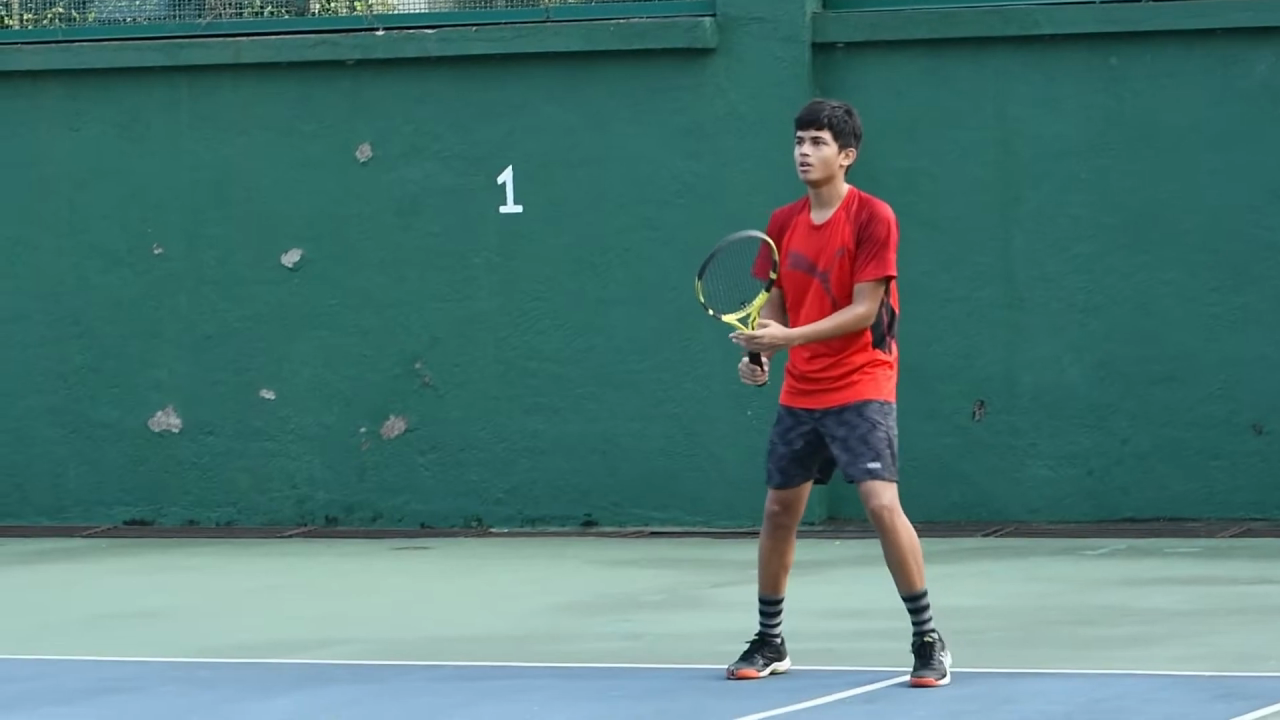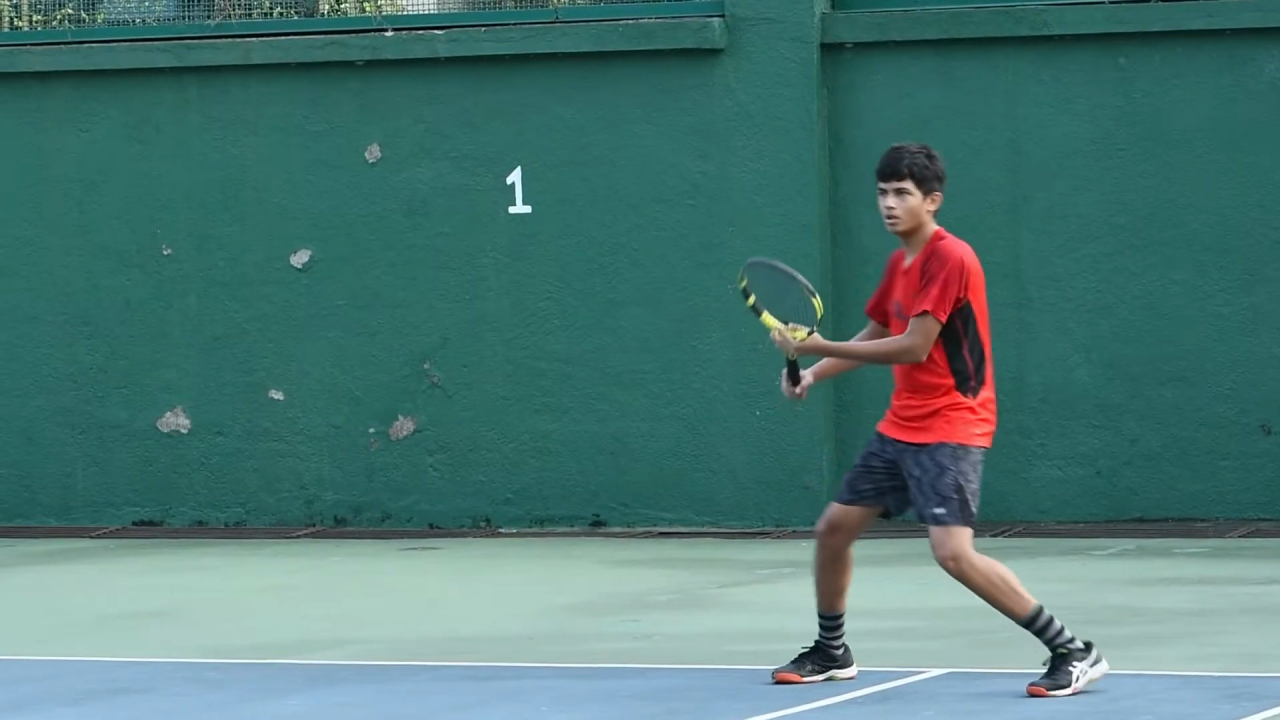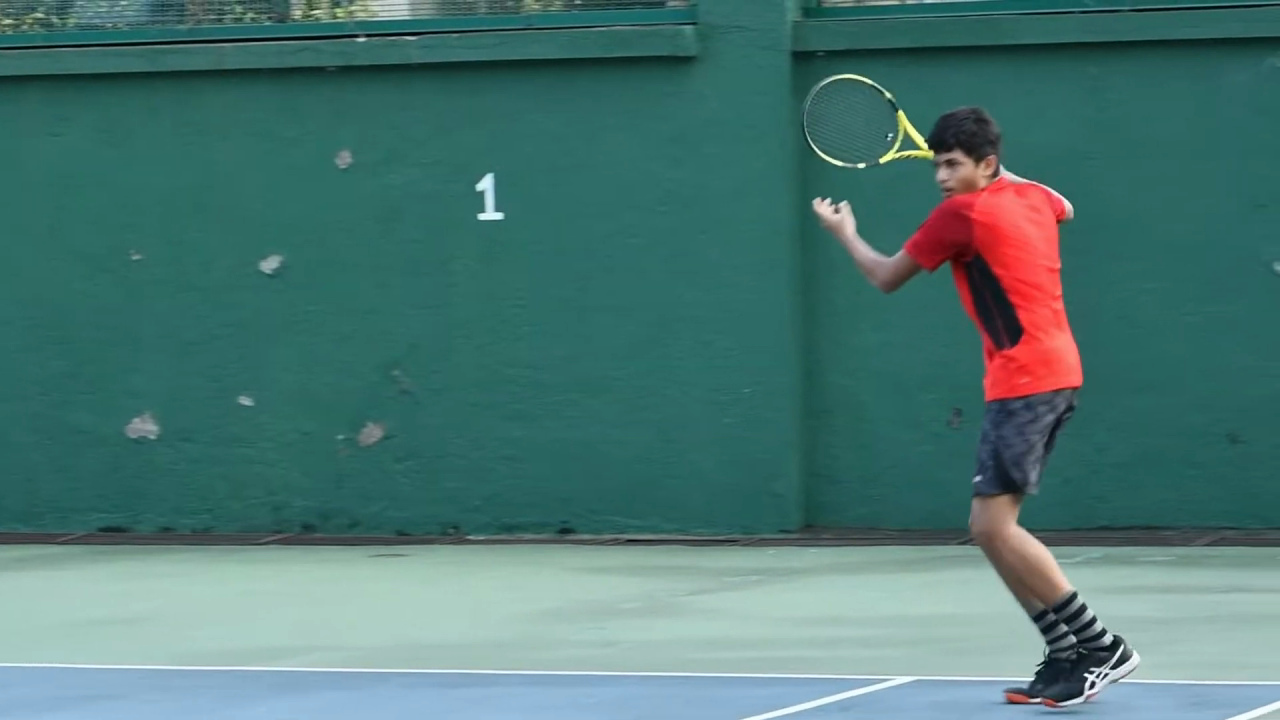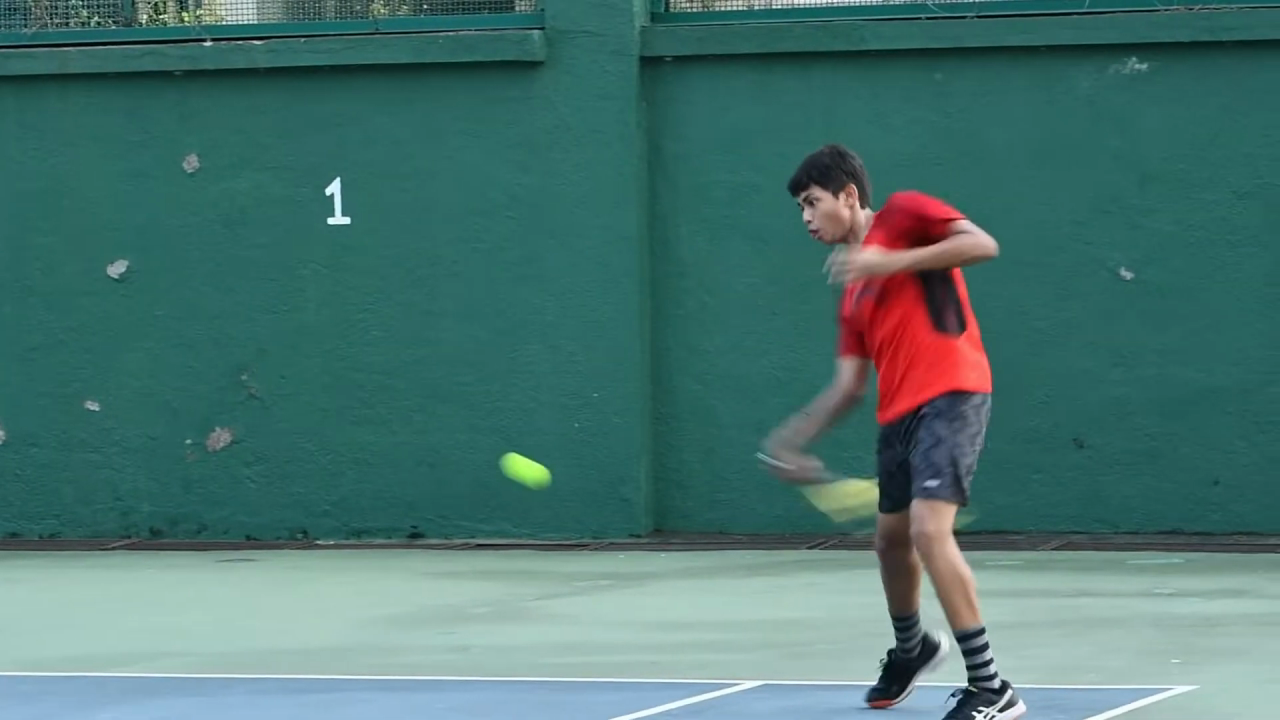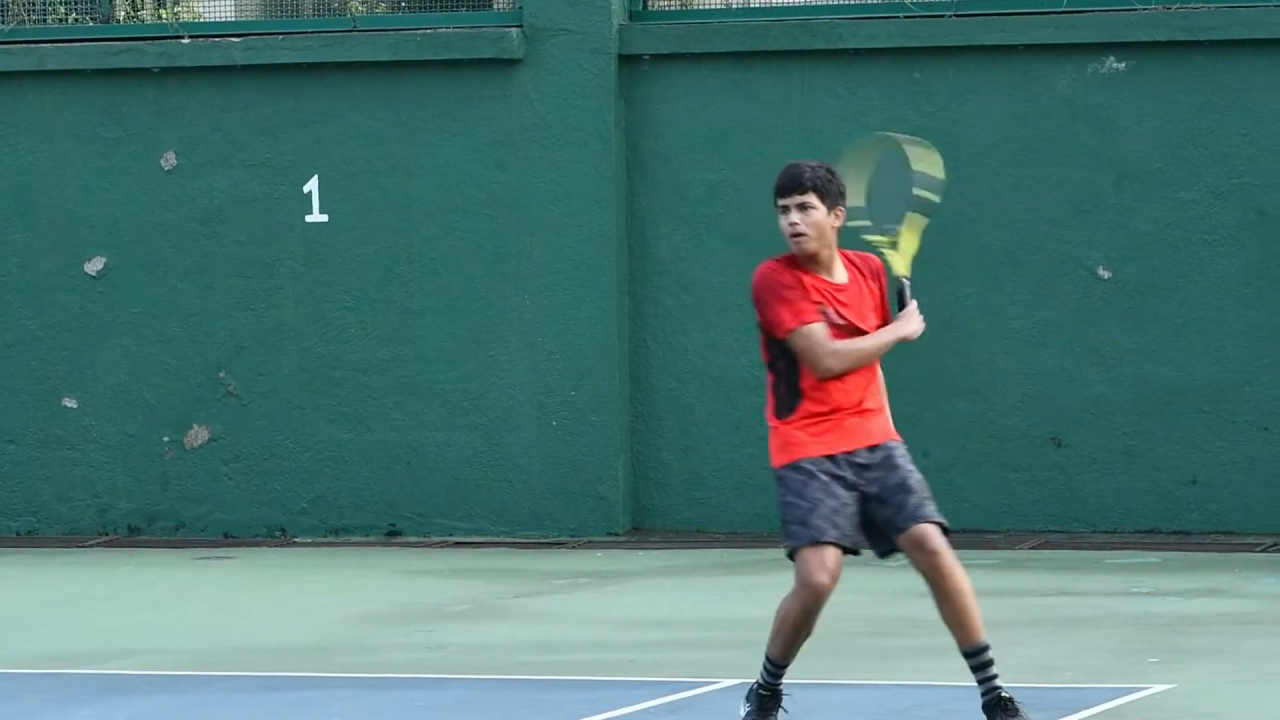
dt=1s
person 1, frame 1
left shoulder: (874, 217)
right shoulder: (782, 222)
left elbow: (864, 311)
left wrist: (788, 337)
right wrist: (757, 351)
left hip: (861, 389)
right hip: (799, 393)
left knee: (881, 505)
right knee: (778, 513)
left ankle: (928, 639)
right ankle: (769, 640)
person 1, frame 2
left shoulder: (949, 257)
right shoulder: (897, 263)
left elbow: (914, 347)
right elbow: (873, 335)
left wrist: (824, 346)
right wrist: (813, 372)
left hip: (953, 428)
right hip: (899, 428)
left knee: (953, 553)
right knee: (832, 529)
left ankle: (1074, 651)
right ankle: (830, 650)
person 1, frame 3
left shoulder: (959, 213)
right shoulder: (1034, 199)
left elbow: (886, 278)
right elbow: (1065, 207)
left wrist: (843, 232)
right wrist: (1006, 176)
left hip: (1025, 383)
right hip: (1045, 379)
left knee: (993, 525)
right knee: (987, 526)
left ankle: (1102, 647)
right ankle: (1064, 654)
person 1, frame 4
left shoulder: (905, 212)
right shoulder: (855, 292)
left elbow: (984, 245)
right elbow: (849, 382)
left wrist: (894, 261)
right wrist: (798, 434)
left hip: (951, 391)
right hip: (900, 410)
left knee: (929, 531)
right knee: (892, 537)
right ankle: (910, 648)
person 1, frame 5
left shoulder: (871, 271)
right shoulder: (775, 278)
right elbow: (826, 360)
left wrist: (884, 430)
right wrist: (899, 330)
left hip: (874, 444)
right hip: (808, 454)
left knee: (933, 549)
right knee: (817, 578)
